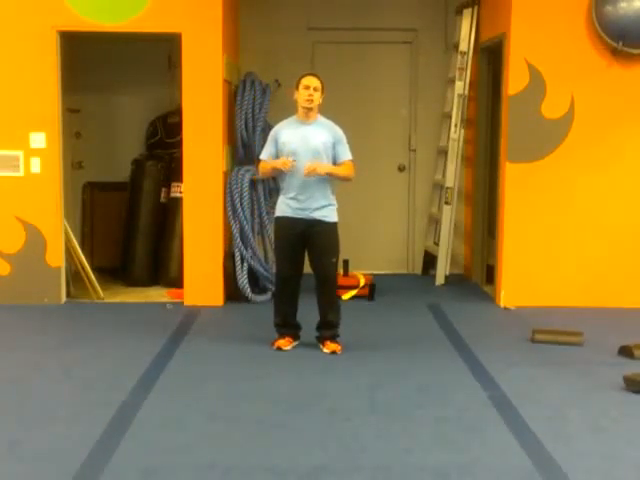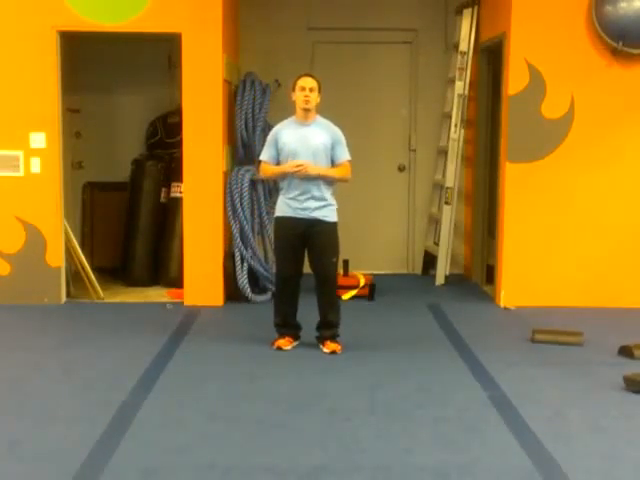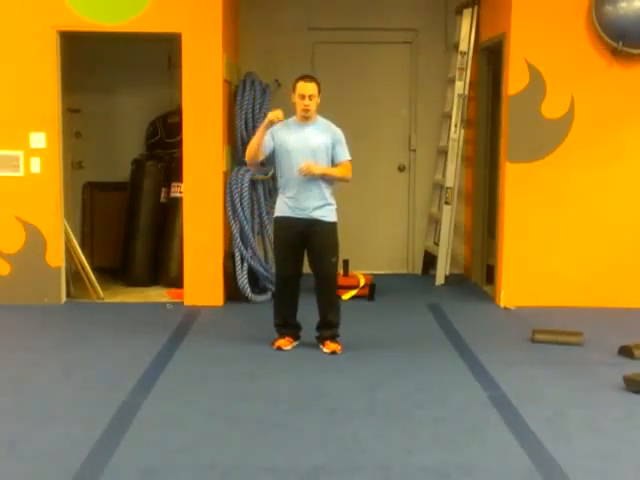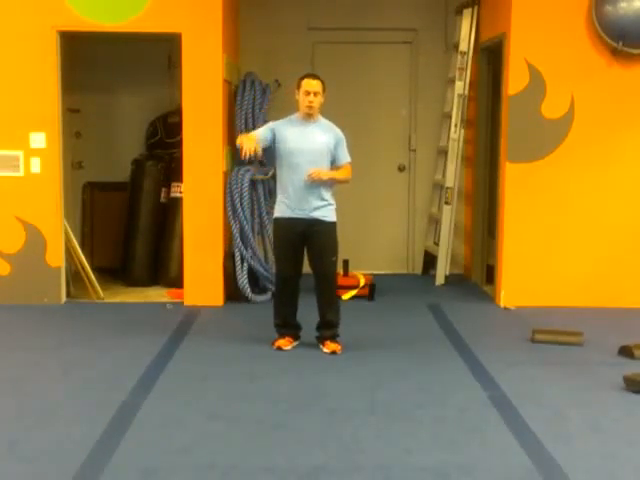
dt=0.5s
person 1, frame 1
left shoulder: (333, 132)
right shoulder: (279, 131)
left elbow: (349, 172)
right elbow: (262, 170)
left wrist: (326, 168)
right wrist: (277, 164)
left hip: (323, 216)
right hip: (288, 215)
left knee: (326, 276)
right knee: (286, 276)
left ankle: (328, 335)
right ankle: (286, 332)
person 1, frame 2
left shoulder: (332, 132)
right shoulder: (279, 131)
left elbow: (345, 173)
right elbow: (264, 170)
left wrist: (318, 170)
right wrist: (285, 169)
left hip: (323, 216)
right hip: (288, 215)
left knee: (326, 277)
right knee: (286, 276)
left ankle: (328, 334)
right ankle: (287, 332)
person 1, frame 3
left shoulder: (332, 132)
right shoulder: (278, 130)
left elbow: (346, 172)
right elbow: (251, 159)
left wrist: (322, 170)
right wrist: (264, 126)
left hip: (322, 216)
right hip: (287, 215)
left knee: (326, 276)
right knee: (286, 276)
left ankle: (328, 334)
right ankle: (286, 331)
person 1, frame 4
left shoulder: (333, 133)
right shoulder: (280, 128)
left elbow: (347, 173)
right elbow: (243, 140)
left wrist: (328, 174)
right wrist: (248, 138)
left hip: (322, 216)
right hip: (287, 216)
left knee: (326, 276)
right knee: (286, 277)
left ankle: (328, 334)
right ankle: (287, 331)
